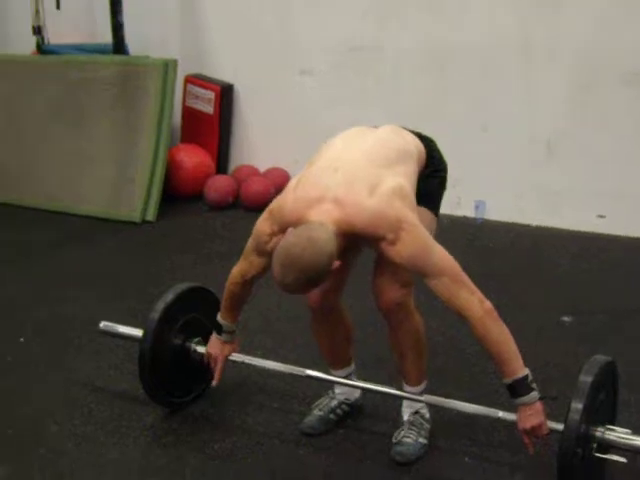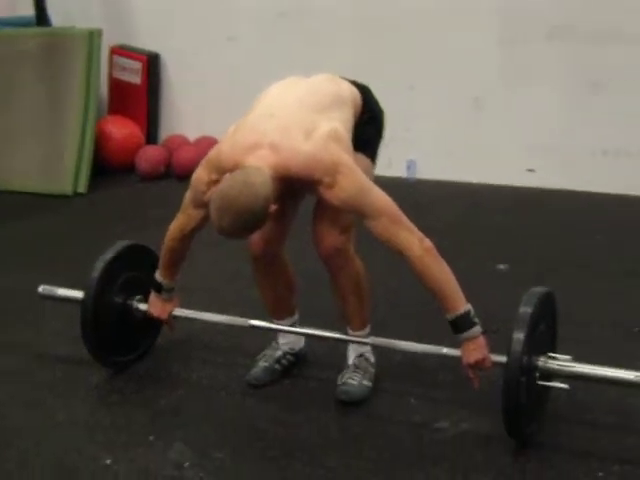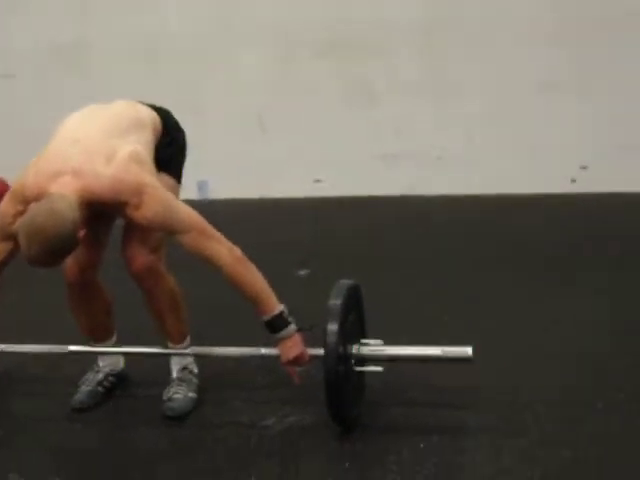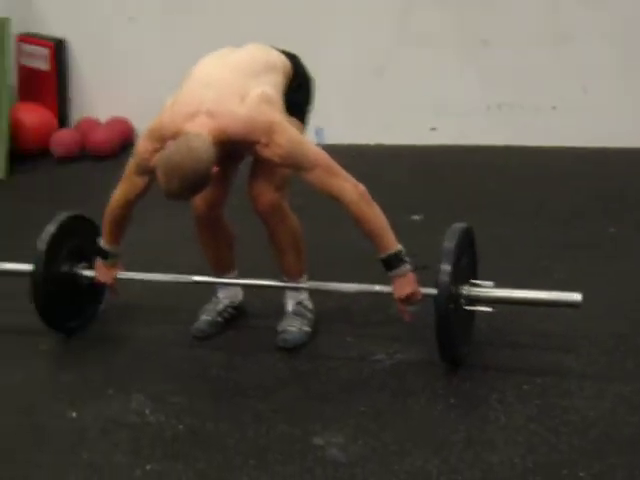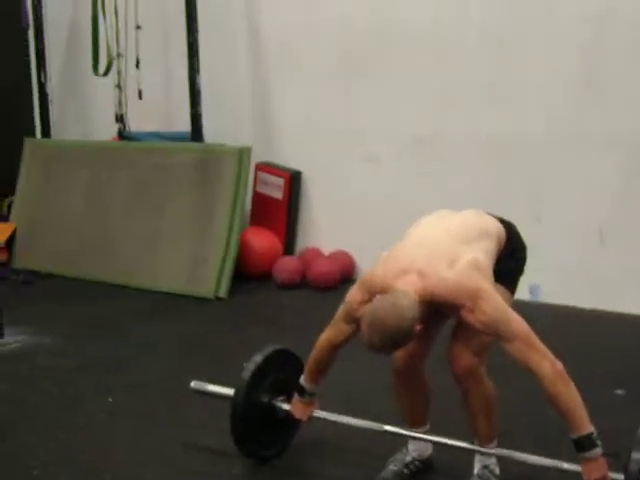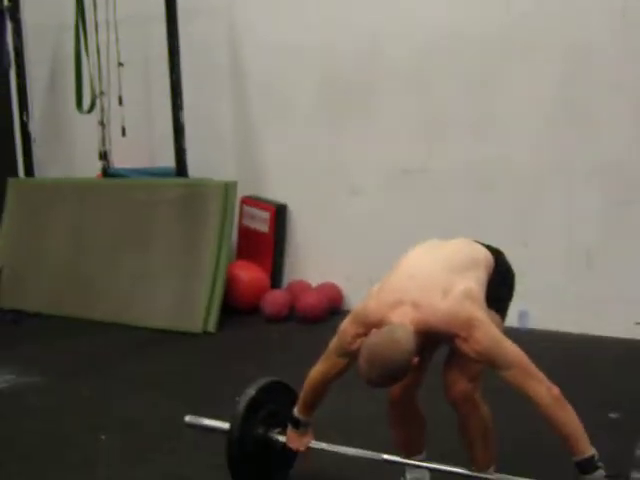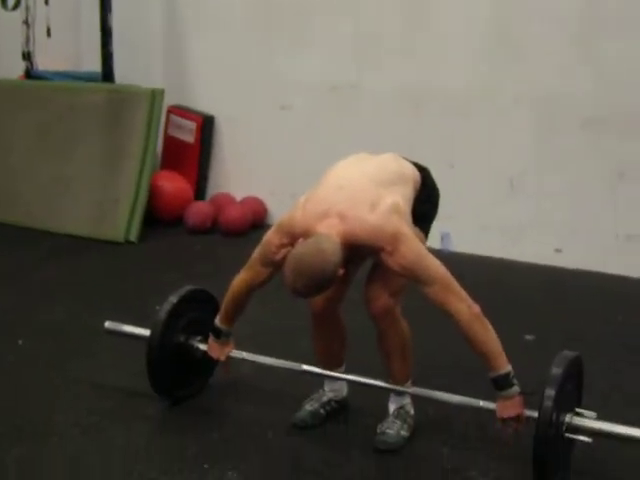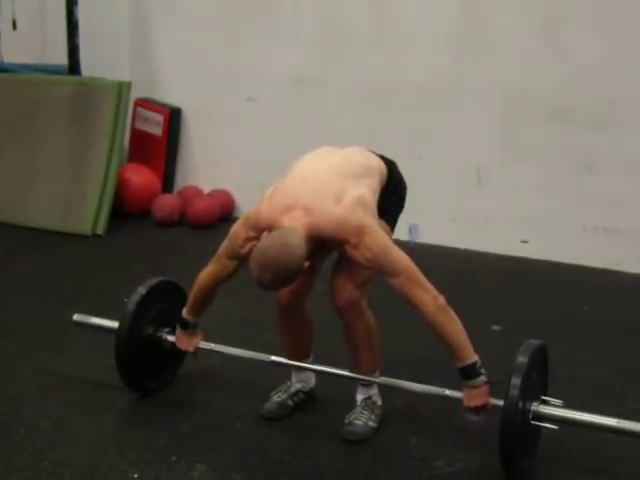
dt=0.5s
person 1, frame 1
left shoulder: (392, 227)
right shoulder: (279, 219)
left elbow: (475, 305)
right elbow: (243, 273)
left wrist: (524, 394)
right wrist: (224, 332)
left knee: (392, 297)
right knee: (320, 298)
left ankle: (415, 407)
right ankle: (344, 390)
person 1, frame 2
left shoulder: (328, 170)
right shoulder: (217, 167)
left elbow: (415, 243)
right elbow: (182, 228)
left wrist: (467, 330)
right wrist: (163, 291)
left knee: (331, 243)
right knee: (261, 247)
left ankle: (360, 351)
right ankle: (289, 341)
person 1, frame 3
left shoulder: (132, 191)
left elbow: (225, 253)
left wrist: (283, 329)
left knee: (142, 262)
right knee: (75, 273)
left ankle: (183, 364)
right ankle: (109, 363)
person 1, frame 4
left shoulder: (265, 131)
right shoulder: (159, 137)
left elbow: (350, 190)
right elbow: (124, 195)
left wrist: (397, 267)
right wrist: (106, 257)
left knee: (266, 199)
right knee: (204, 207)
left ankle: (299, 299)
right ankle: (228, 295)
person 1, frame 5
left shoulder: (473, 299)
right shoulder: (370, 289)
left elbow: (547, 366)
right elbow: (331, 338)
left wrist: (589, 449)
right wrist: (305, 394)
left knee: (464, 362)
right knee: (404, 362)
right ankle: (418, 448)
person 1, frame 6
left shoulder: (467, 328)
right shoulder: (363, 322)
left elbow: (546, 392)
right elbow: (324, 371)
right wrist: (299, 425)
left knee: (460, 388)
right knee: (399, 394)
person 1, frame 7
left shoulder: (392, 240)
right shoulder: (290, 231)
left elbow: (466, 309)
right elbow: (246, 280)
left wrist: (506, 385)
right wrist: (220, 333)
left knee: (381, 303)
right knee: (321, 306)
left ankle: (402, 403)
right ankle: (334, 390)
person 1, frame 8
left shoulder: (356, 233)
right shoulder: (256, 224)
left elbow: (431, 300)
right elbow: (213, 272)
left wrist: (473, 375)
right wrist: (188, 325)
left knee: (346, 295)
right knee: (288, 298)
left ankle: (369, 395)
right ankle: (301, 382)
